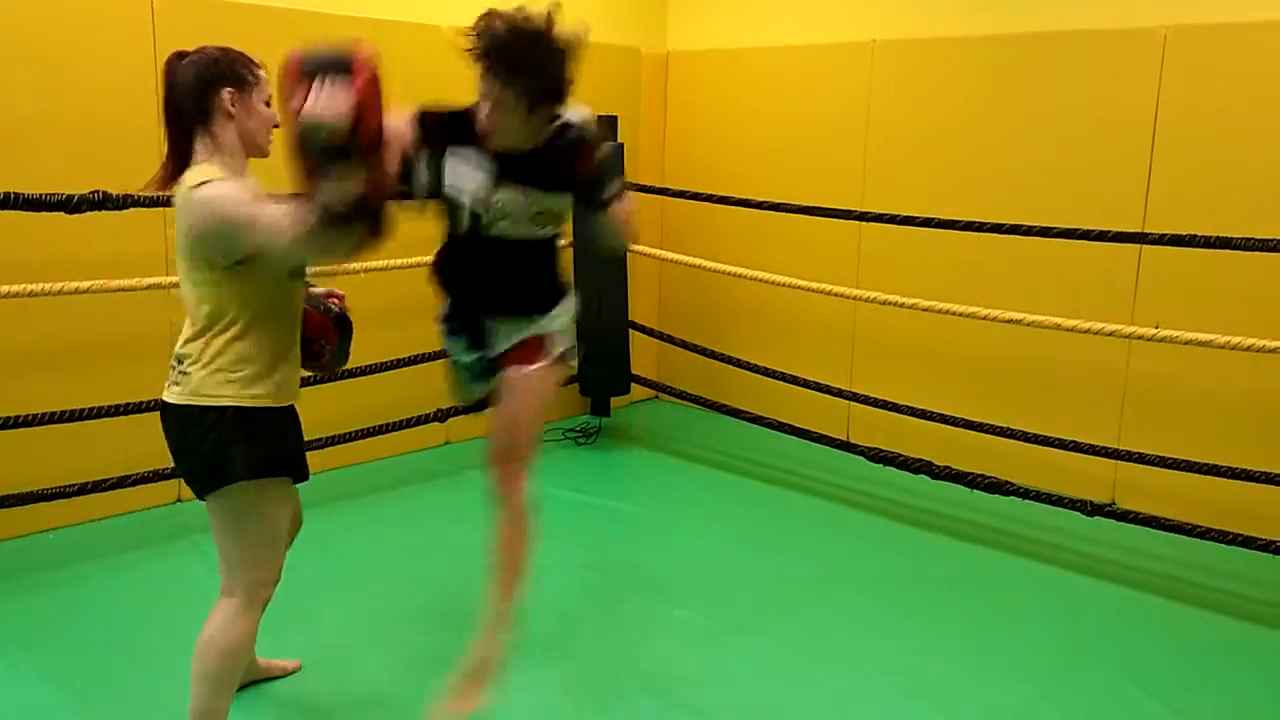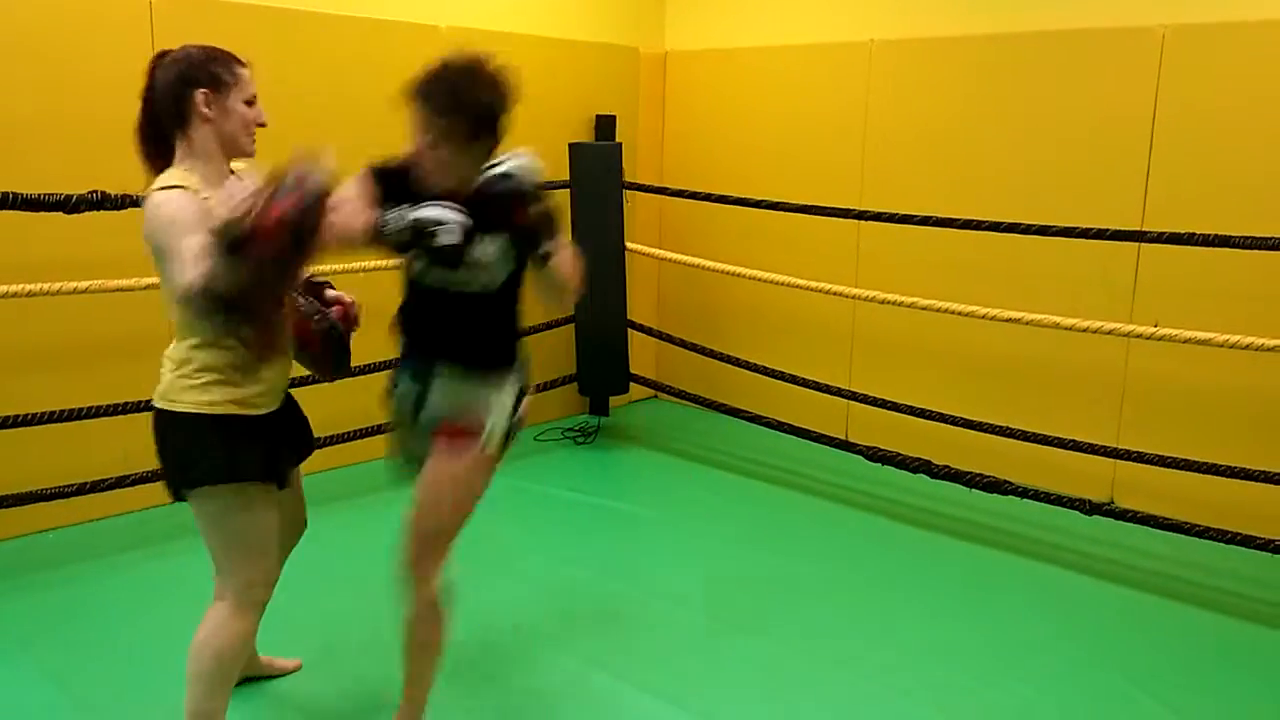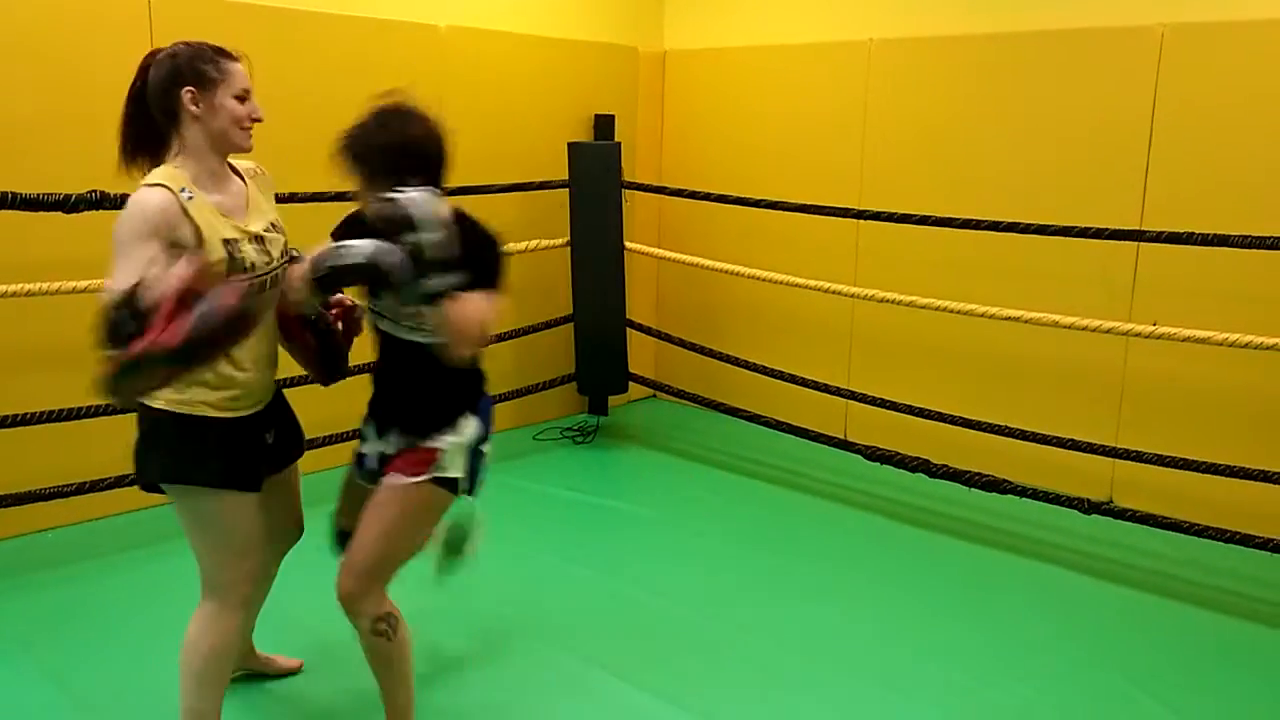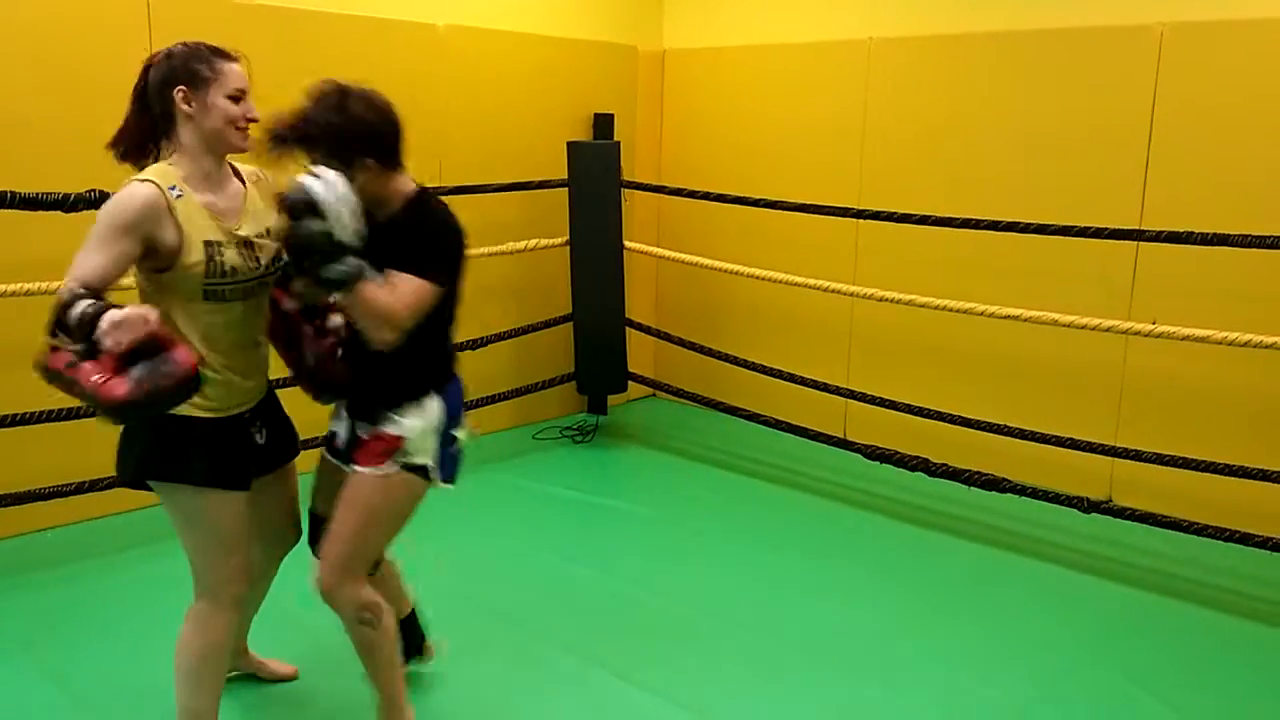
dt=0.1s
person 1, frame 1
left shoulder: (230, 184)
right shoulder: (215, 197)
right elbow: (329, 242)
left wrist: (308, 297)
right wrist: (335, 140)
left hip: (254, 403)
right hip: (226, 413)
left knee: (276, 534)
right knee: (248, 581)
left ankle: (242, 659)
person 1, frame 2
left shoulder: (238, 182)
right shoulder: (173, 204)
right elbow: (205, 313)
left wrist: (316, 299)
right wrist: (230, 243)
left hip: (257, 404)
right hip: (214, 416)
left knee: (282, 530)
right knee: (243, 584)
left ankle: (239, 656)
person 1, frame 3
left shoulder: (241, 179)
right shoulder: (155, 205)
right wrist: (149, 299)
left hip: (257, 406)
right hip: (196, 421)
left knee: (281, 532)
right knee: (228, 586)
left ankle: (237, 652)
person 1, frame 4
left shoulder: (257, 183)
right shoulder: (146, 200)
right elbow: (71, 301)
right wrist: (109, 319)
left hip: (251, 404)
right hip: (185, 419)
left knee: (278, 536)
right knee: (224, 583)
left ankle: (229, 653)
person 2, frame 1
left shoulder: (569, 155)
right shoulder: (455, 129)
left elbow: (623, 235)
right elbow: (378, 134)
left wrist: (595, 169)
right wrist: (416, 167)
left hip: (534, 322)
right hip: (466, 311)
left knee: (508, 477)
right knee: (480, 393)
left ankle: (485, 660)
person 2, frame 2
left shoulder: (510, 193)
right shoulder: (402, 181)
left elbow: (567, 292)
right elbow: (334, 229)
left wrist: (530, 221)
right wrist: (394, 227)
left hip: (480, 387)
right hip: (421, 371)
left knee: (418, 566)
right knee: (415, 466)
person 2, frame 3
left shoulder: (473, 246)
right shoulder: (362, 226)
left elbow: (468, 344)
left wrist: (438, 263)
left hip: (445, 433)
right hip: (390, 416)
left knee: (357, 587)
right knee: (351, 536)
right ankle: (451, 519)
person 2, frame 4
left shoulder: (431, 229)
right shoulder: (338, 213)
left elbow: (384, 327)
left wrist: (331, 246)
left hip: (411, 416)
right hip: (364, 402)
left knee: (339, 579)
right knee: (328, 532)
right ankle: (410, 636)
